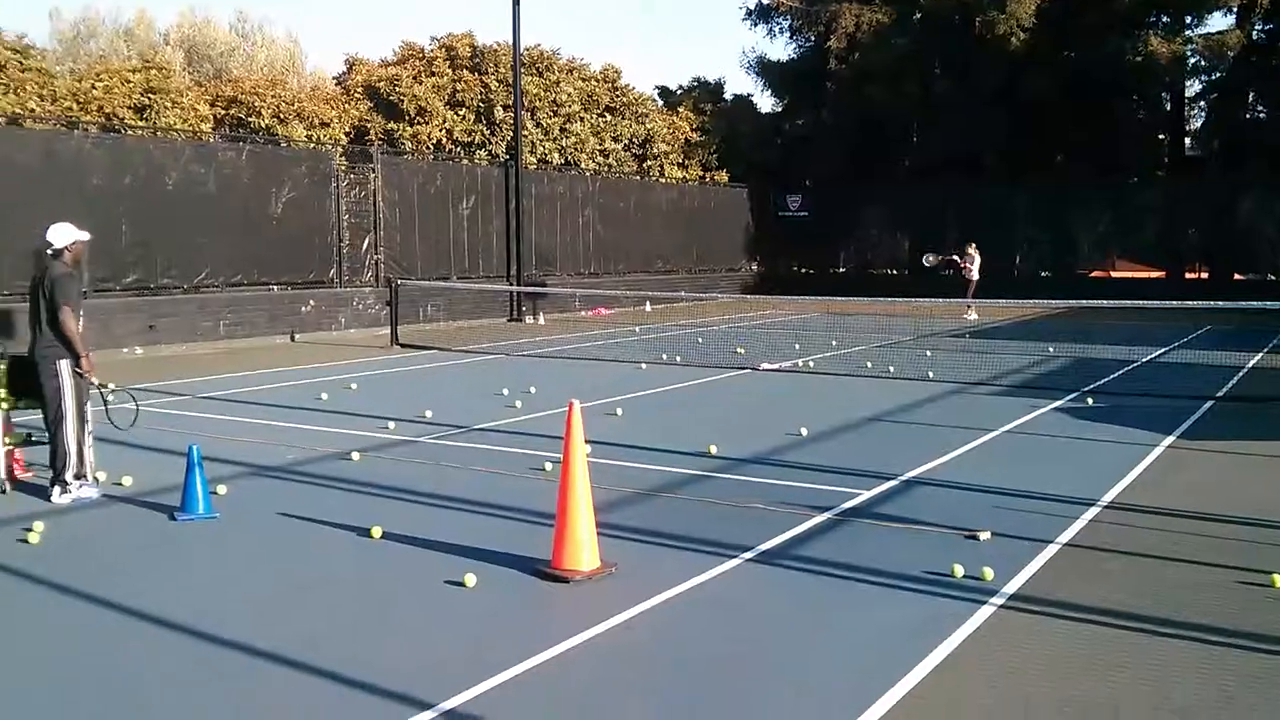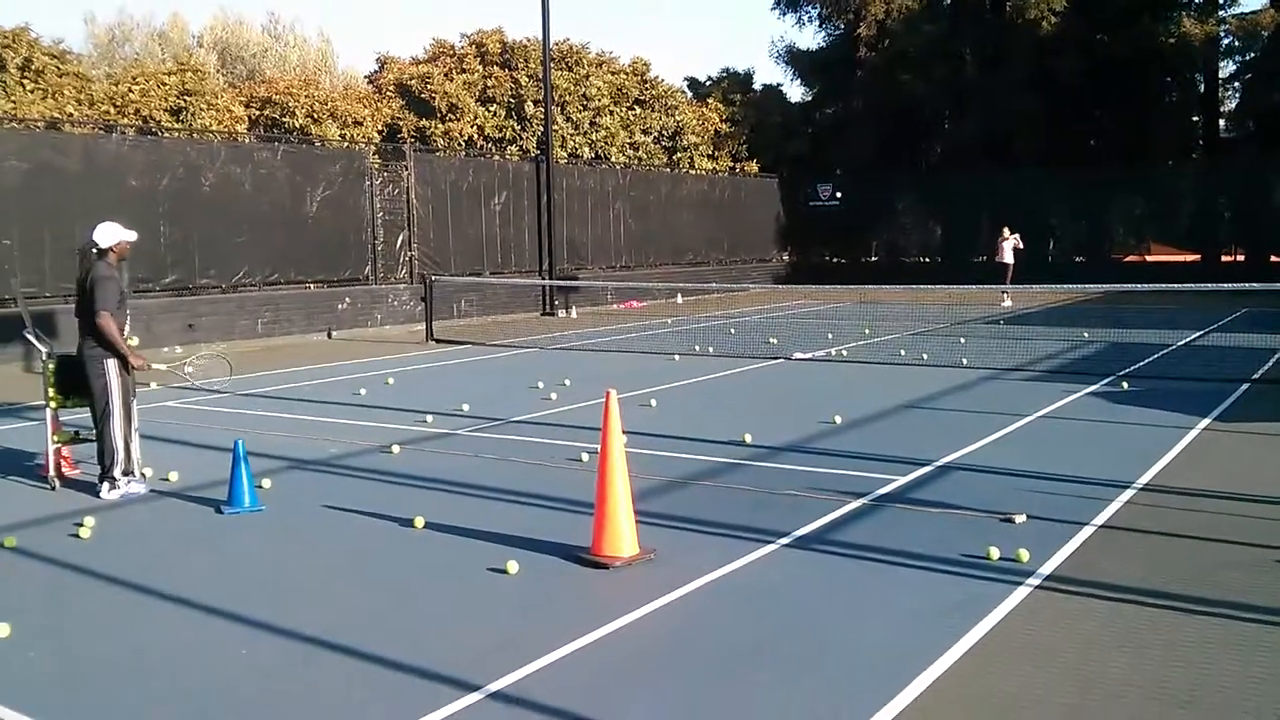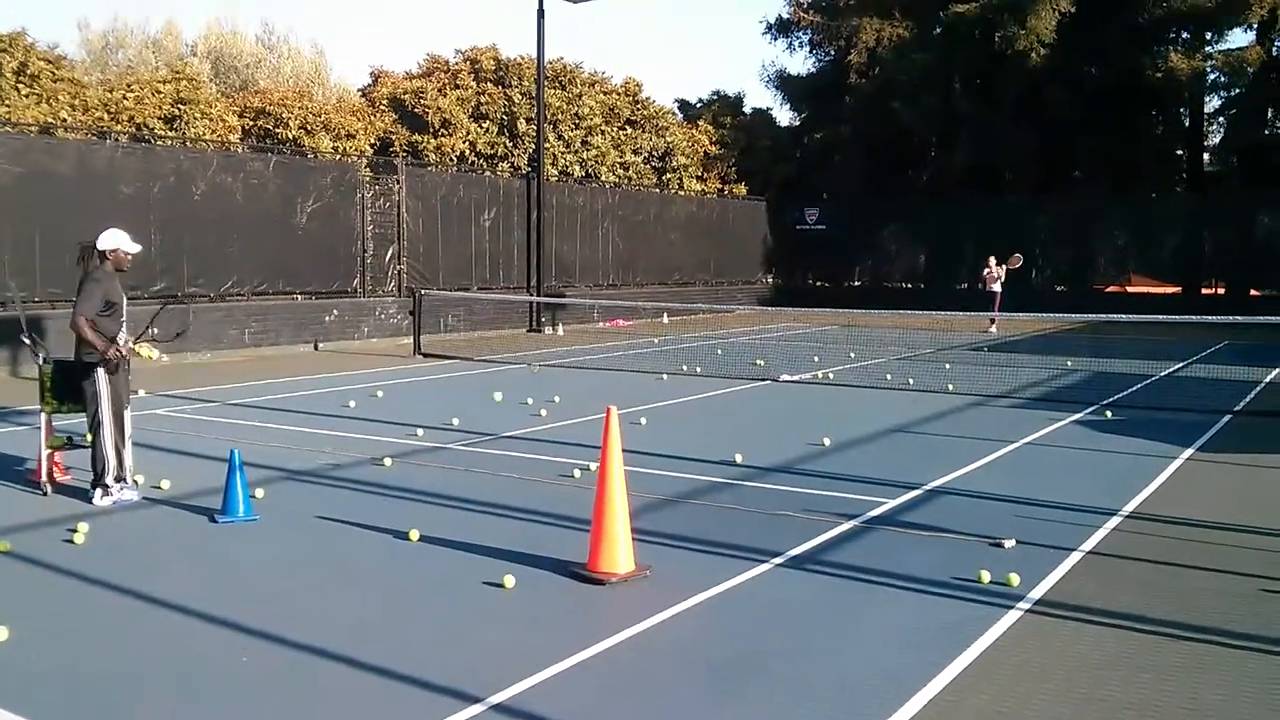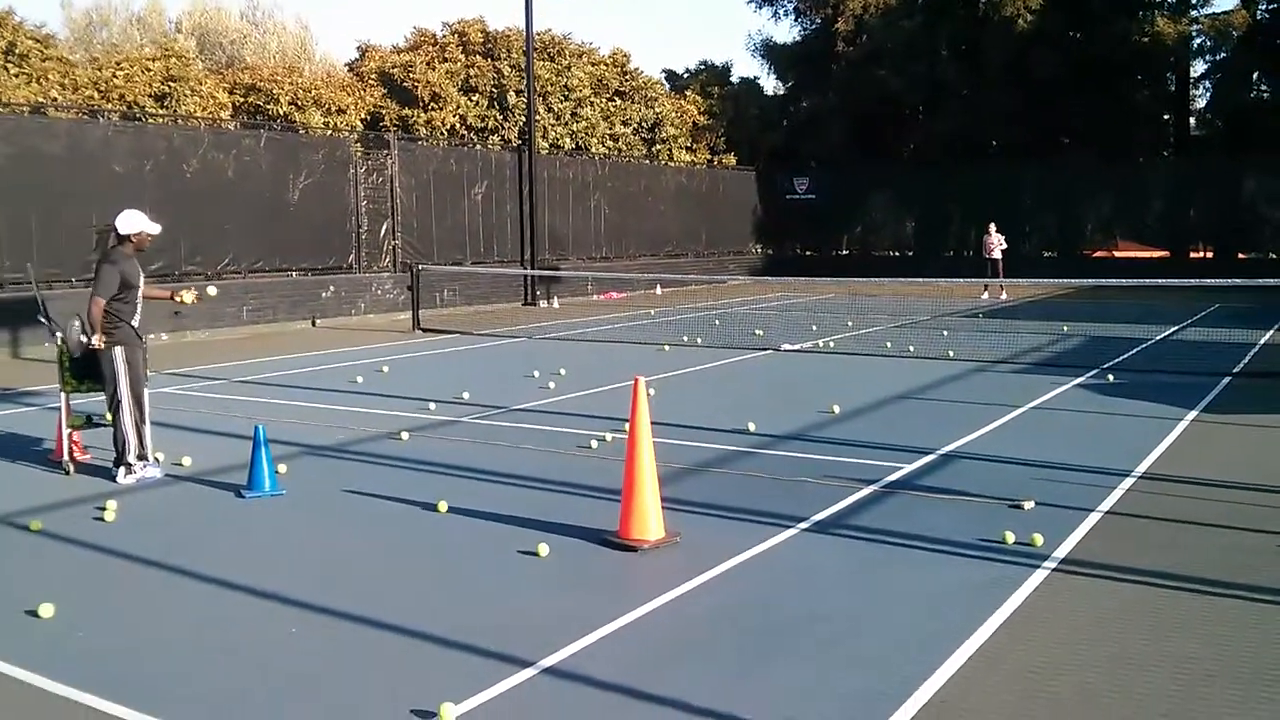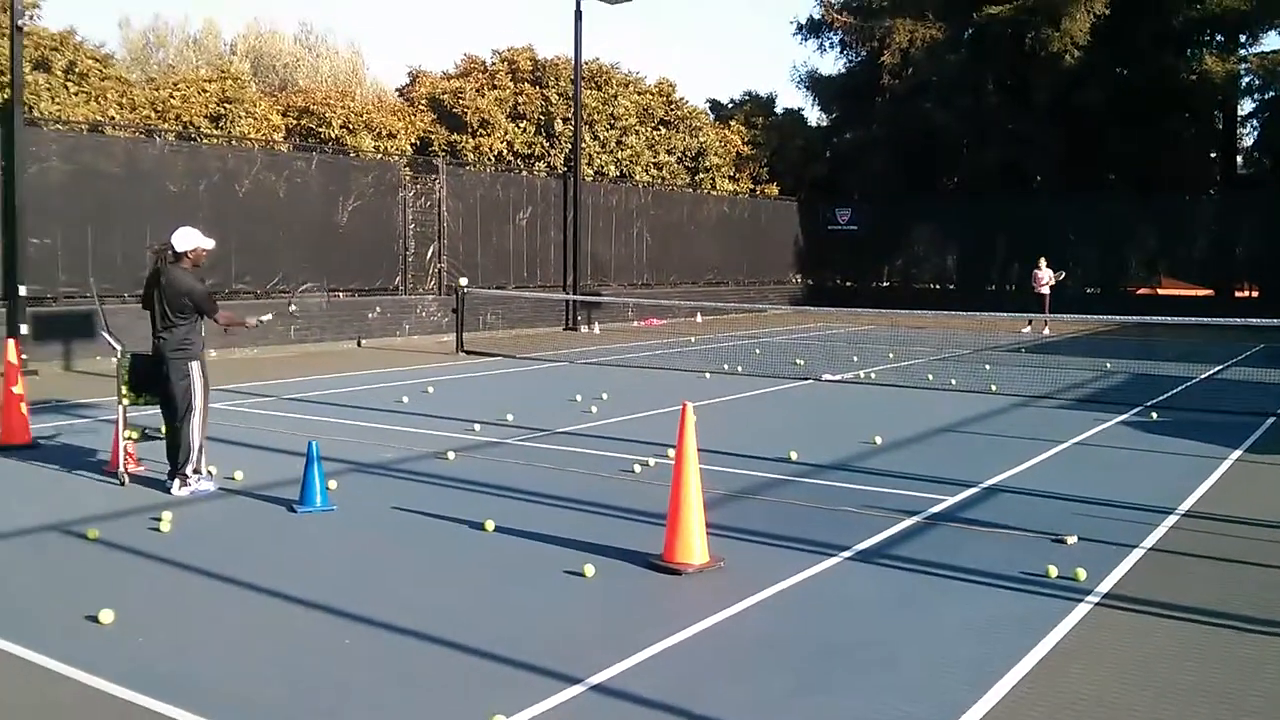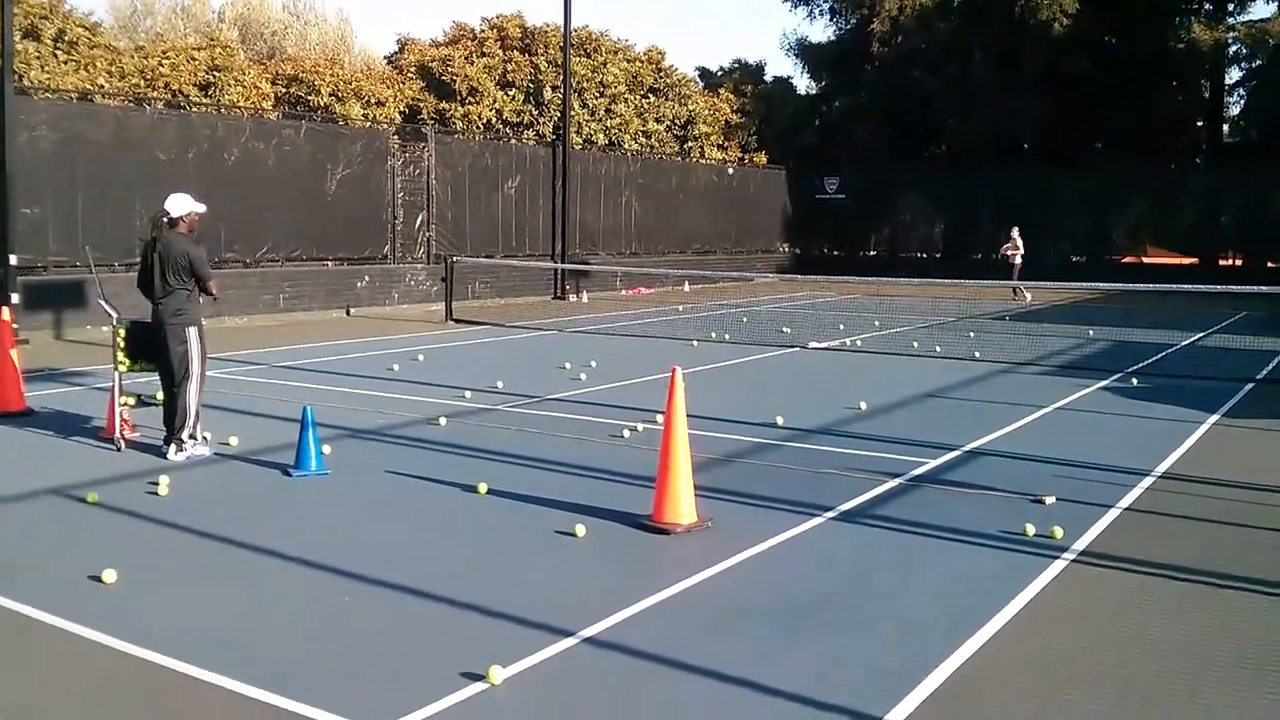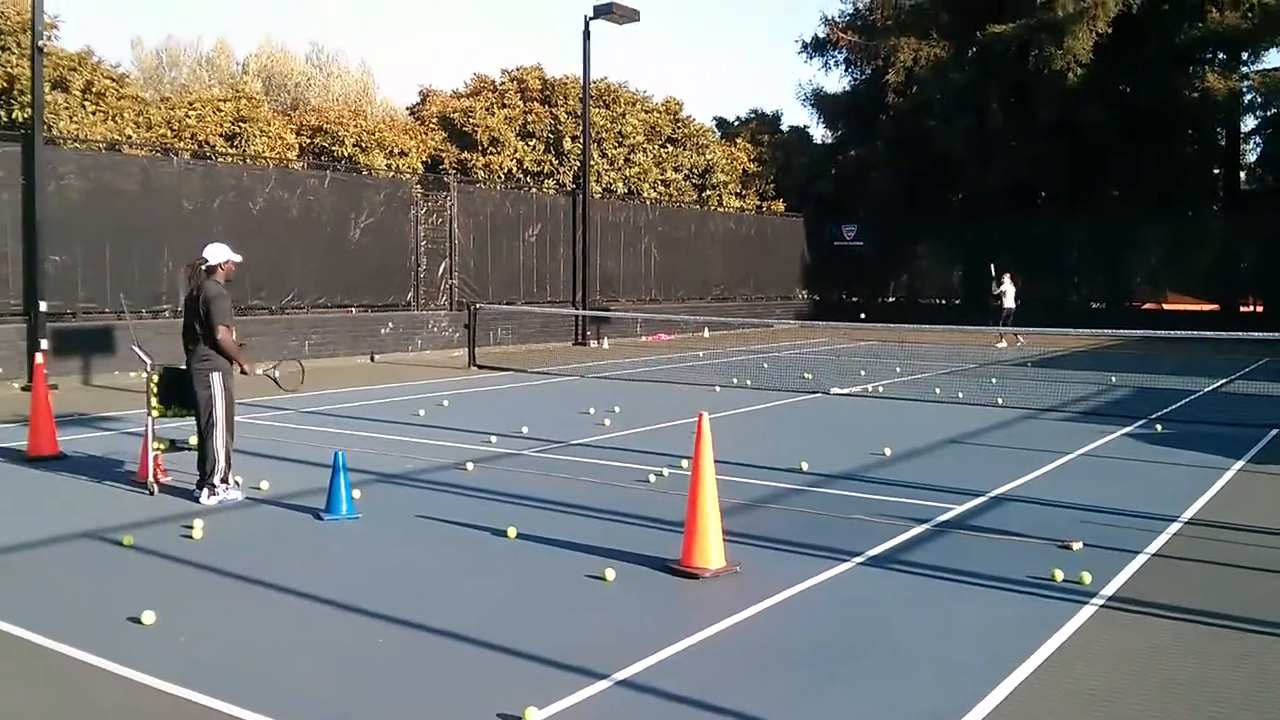
dt=0.5s
person 1, frame 1
left shoulder: (43, 273)
right shoulder: (65, 275)
left elbow: (38, 317)
right elbow: (65, 316)
right wrist: (82, 354)
left hip: (46, 354)
right hip: (60, 358)
left knee: (75, 419)
right knee: (68, 422)
left ankle: (77, 477)
right ankle: (64, 485)
person 1, frame 2
left shoulder: (94, 272)
right shoulder: (106, 275)
left elbow: (82, 313)
right elbow: (103, 319)
right wrist: (129, 354)
left hip: (102, 354)
right hip: (106, 356)
left knee: (123, 417)
right knee: (115, 419)
left ankle: (125, 473)
right ankle: (113, 482)
person 1, frame 3
left shoulder: (110, 279)
right shoulder: (96, 281)
right elbow: (78, 321)
left wrist: (130, 344)
right wrist: (102, 347)
left hip: (113, 362)
right hip: (98, 364)
left knee: (119, 423)
right knee: (107, 425)
left ankle: (117, 480)
right ankle: (105, 488)
person 1, frame 4
left shoulder: (129, 260)
right shoulder: (113, 264)
right elbow: (97, 302)
left wrist: (173, 295)
right wrist: (96, 332)
left hip: (131, 340)
right hip: (118, 343)
left knee: (136, 402)
right knee: (128, 404)
left ankle: (135, 458)
right ankle: (129, 466)
person 1, frame 5
left shoulder: (158, 274)
right shoulder: (189, 284)
left elbow: (147, 304)
right elbow: (218, 316)
right wrist: (244, 322)
left hip: (166, 354)
right hip: (186, 358)
left knee: (176, 416)
right knee: (193, 416)
left ankle: (178, 471)
right ankle: (185, 479)
person 1, frame 6
left shoulder: (153, 244)
right shoulder: (190, 247)
left elbow: (143, 284)
right elbow: (211, 288)
right wrist: (197, 289)
left hip: (162, 321)
right hip: (185, 323)
left knee: (172, 383)
right knee: (189, 382)
left ankle: (174, 437)
right ankle: (181, 444)
person 1, frame 7
left shoulder: (196, 291)
right shoulder: (218, 293)
left elbow: (188, 334)
right elbow: (221, 335)
right wrist: (243, 361)
left hip: (198, 367)
right hip: (213, 369)
left knee: (209, 428)
right knee: (219, 428)
left ankle: (207, 481)
right ankle: (214, 488)
